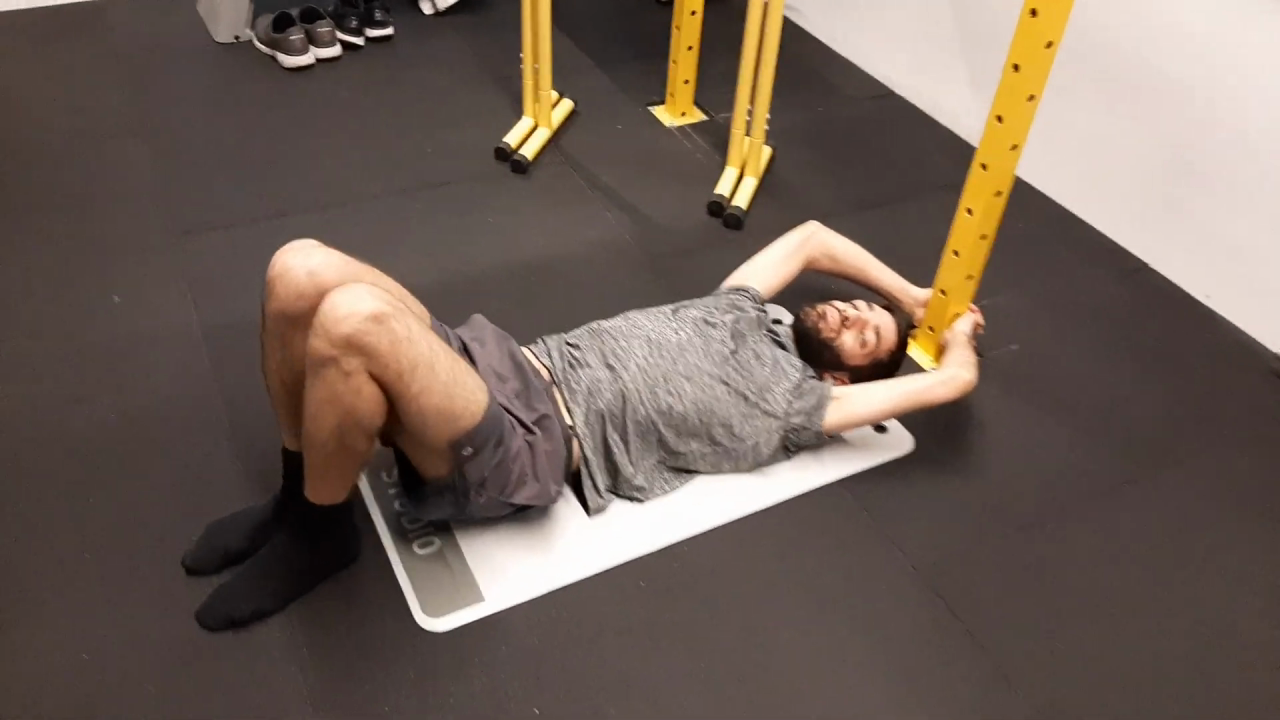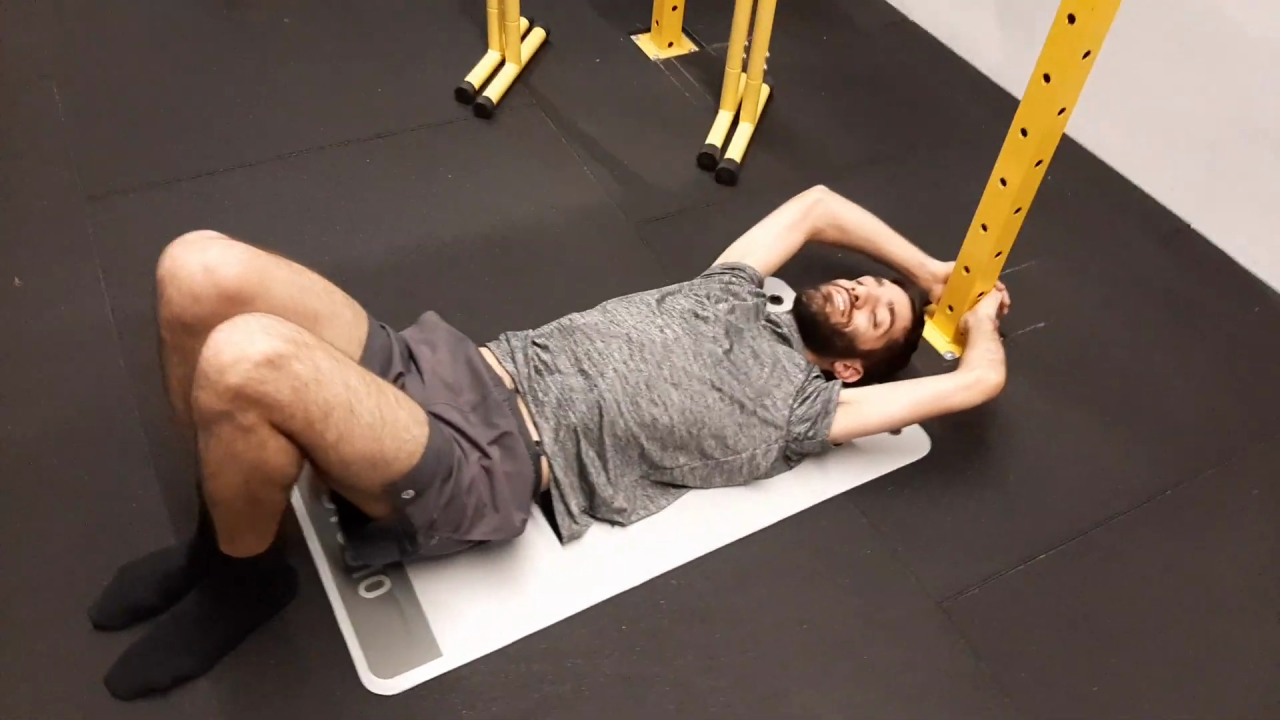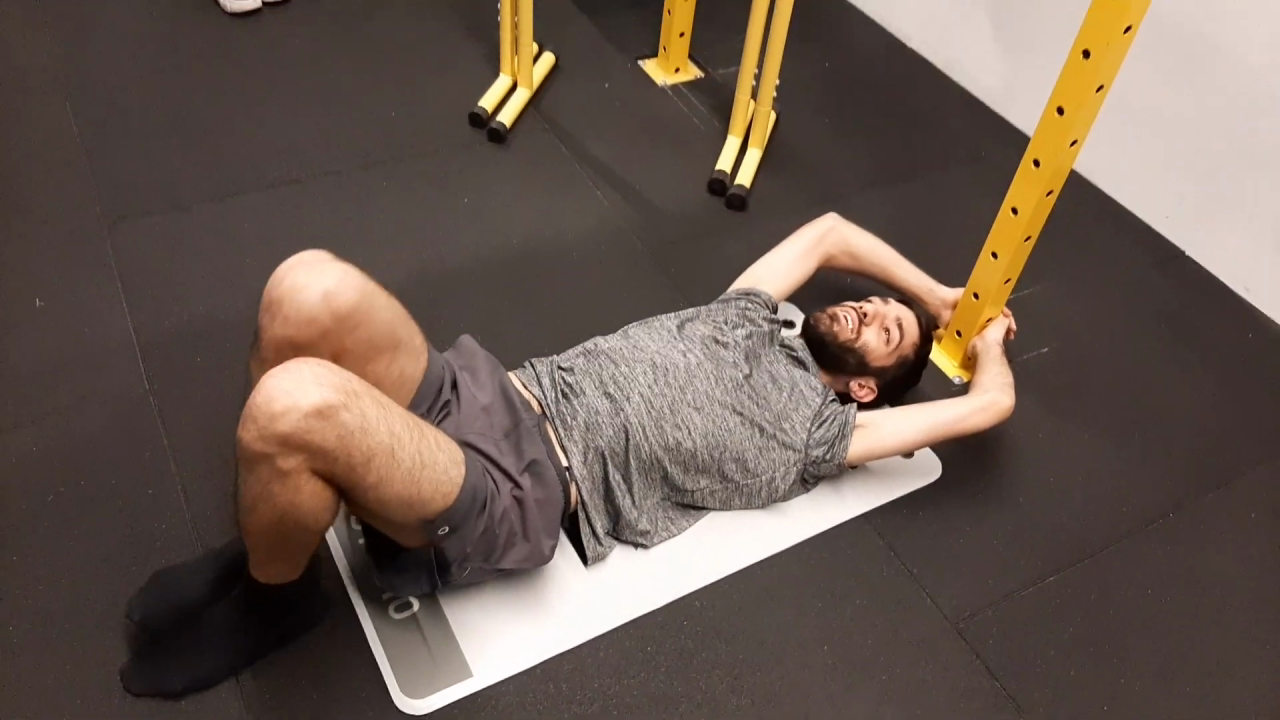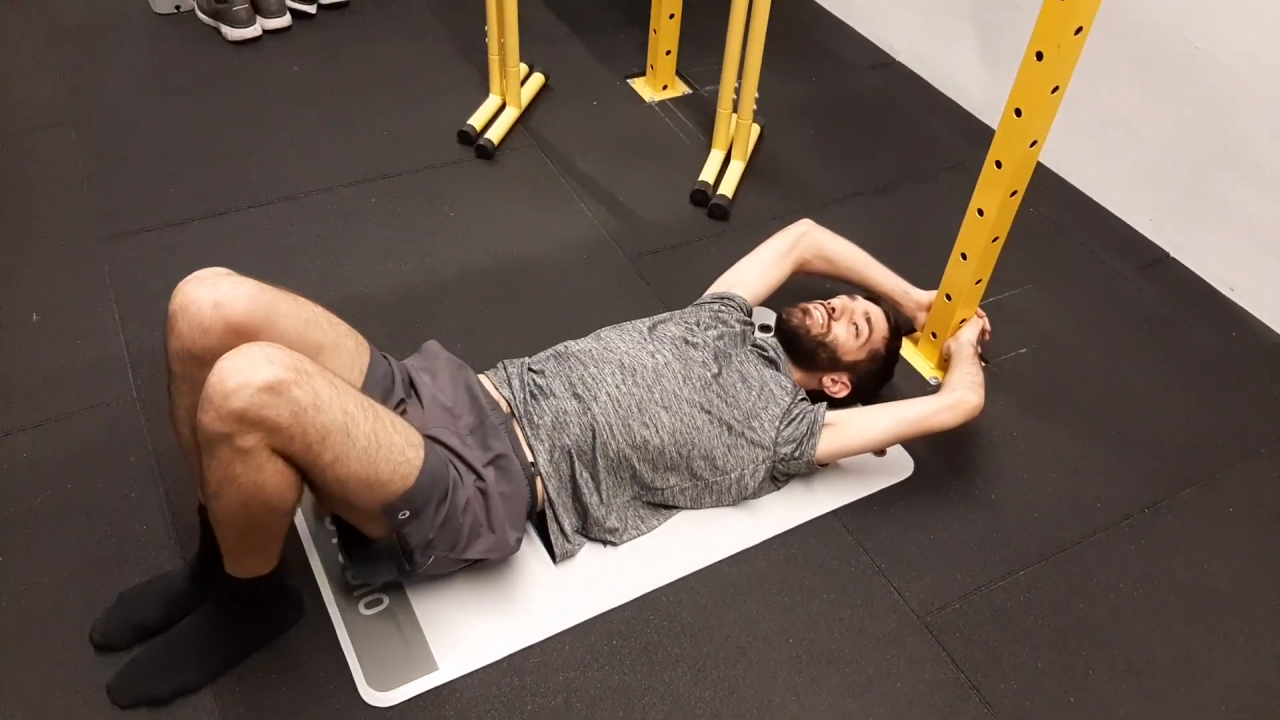
dt=1s
person 1, frame 1
left shoulder: (798, 406)
right shoulder: (742, 316)
left elbow: (951, 380)
right elbow: (811, 236)
right wrist: (916, 296)
left hip: (520, 449)
right hip: (507, 364)
left knee: (351, 321)
right knee: (300, 271)
left ankle: (318, 531)
right ankle: (299, 489)
person 1, frame 2
left shoulder: (803, 406)
right shoulder: (737, 296)
left elbow: (975, 380)
right elbow: (819, 202)
right wrist: (933, 267)
left hip: (482, 466)
right hip: (461, 367)
left knee: (246, 361)
right knee: (200, 272)
left ankle: (242, 579)
right ankle: (224, 529)
person 1, frame 3
left shoulder: (821, 430)
right shoulder: (749, 323)
left elbow: (987, 405)
right elbow: (828, 230)
right wrist: (939, 292)
left hip: (516, 495)
right hip: (490, 395)
left knee: (295, 407)
right knee: (311, 292)
left ankle: (271, 598)
right ankle: (262, 541)
person 1, frame 4
left shoulder: (788, 429)
right shoulder: (725, 325)
left elbow: (955, 402)
right elbow: (804, 236)
right wrist: (916, 296)
left hip: (479, 491)
right hip: (460, 394)
left knee: (249, 389)
right knee: (209, 304)
left ankle: (247, 599)
right ankle: (219, 553)
